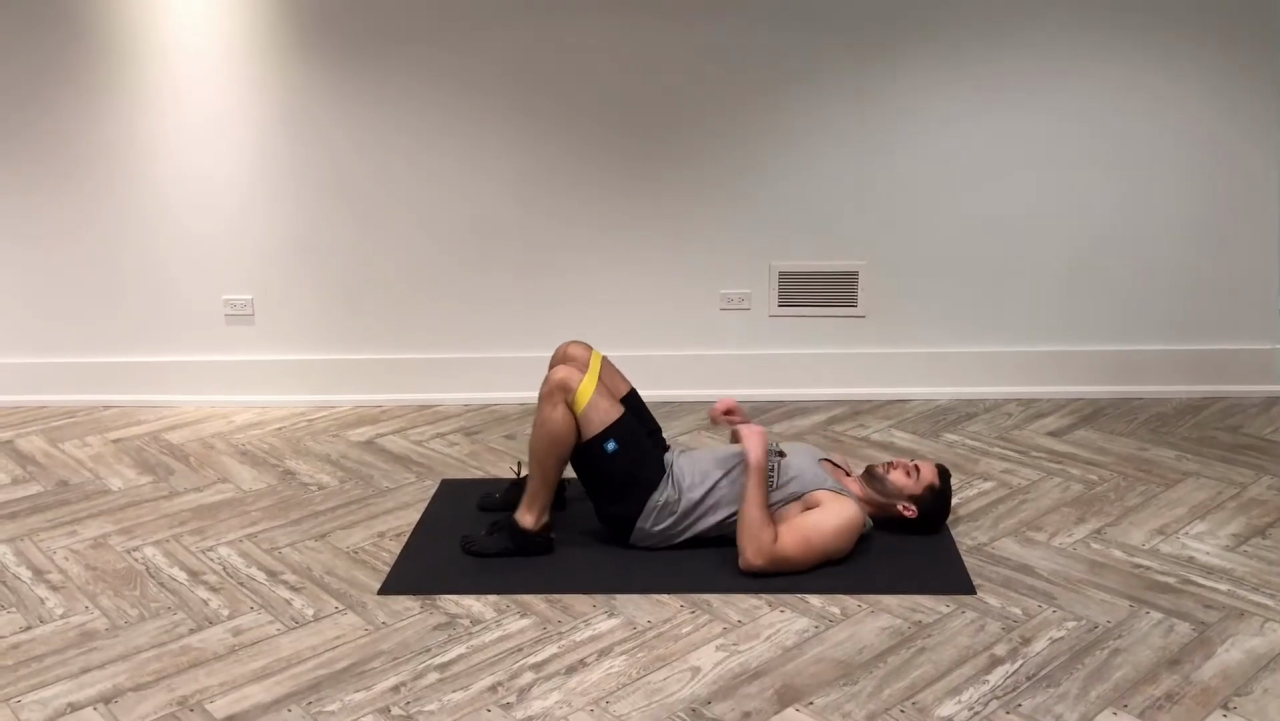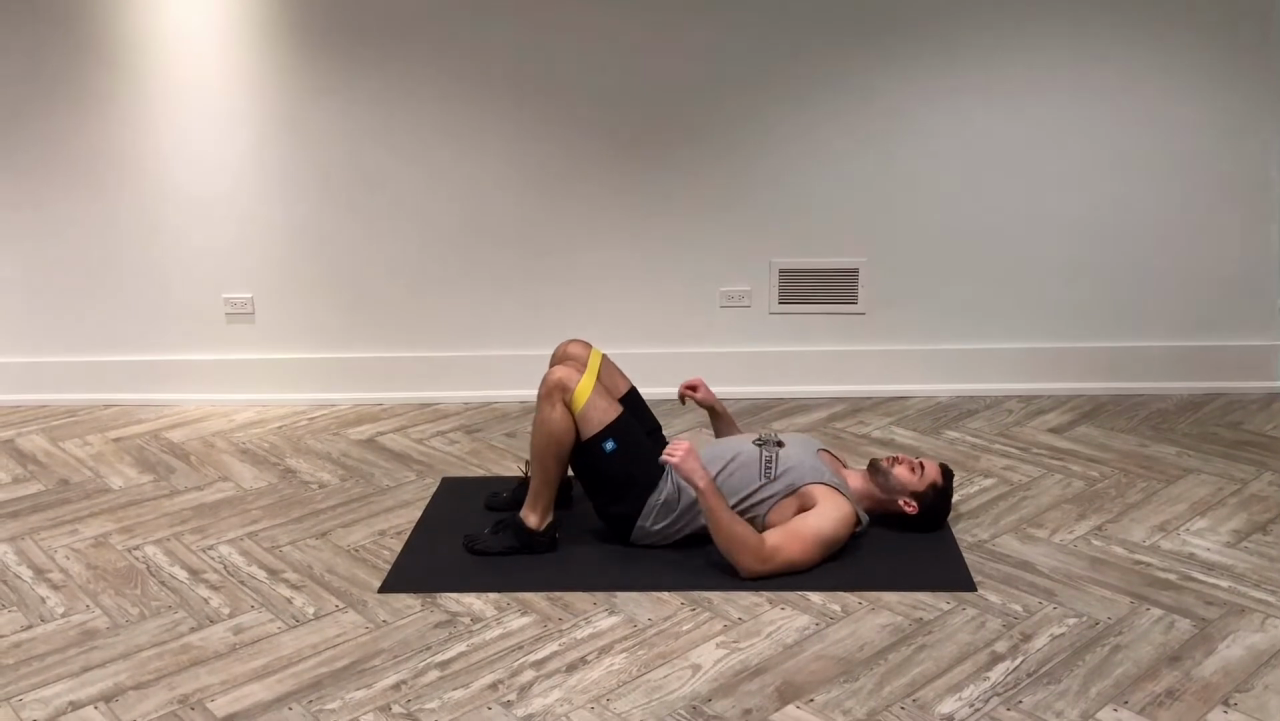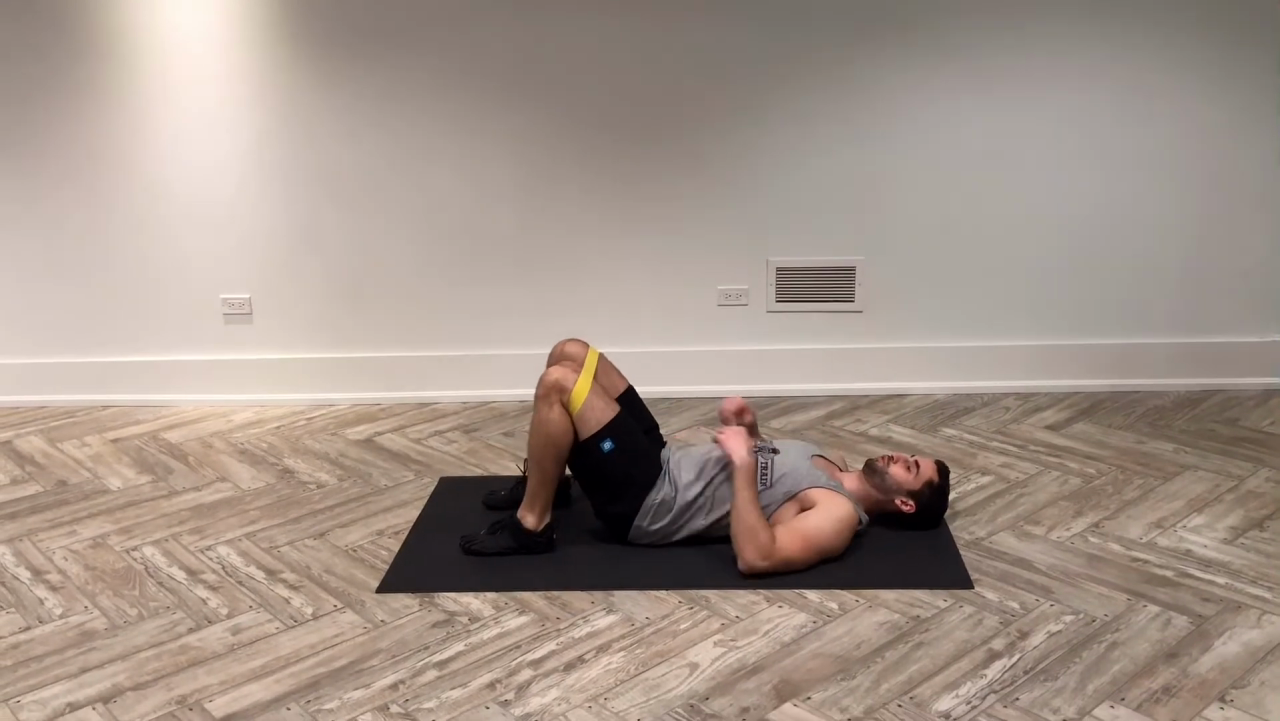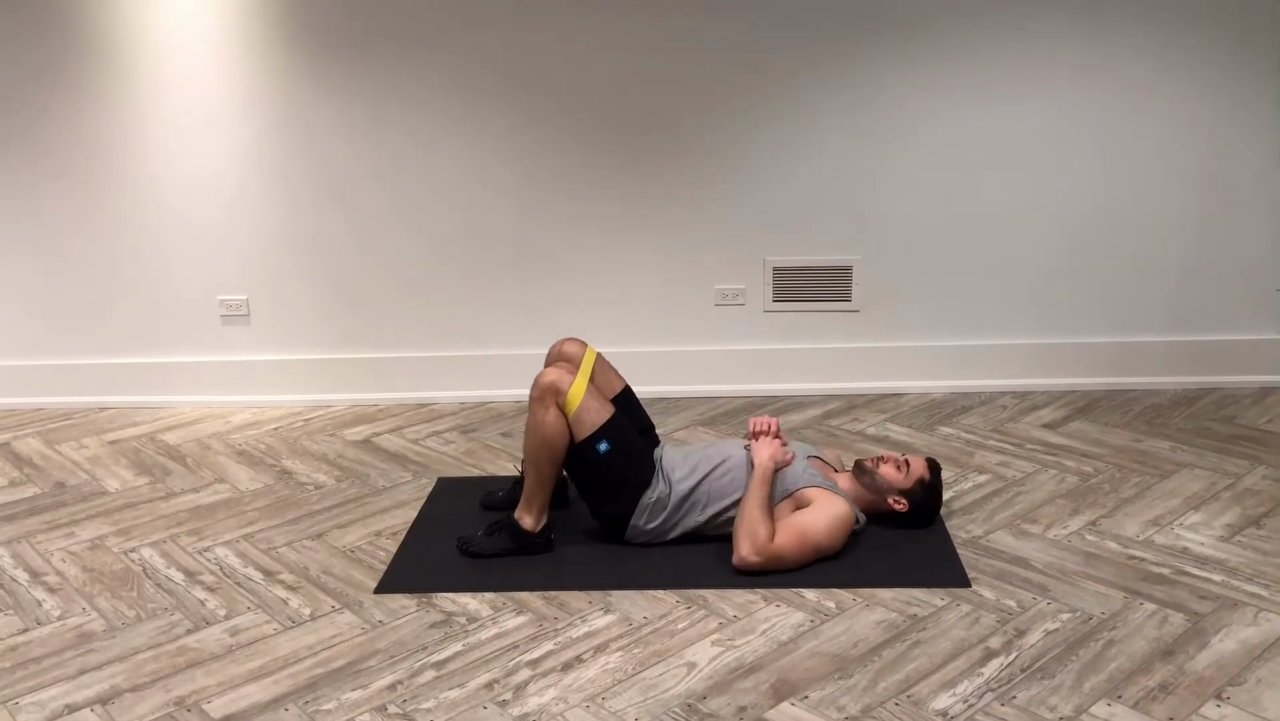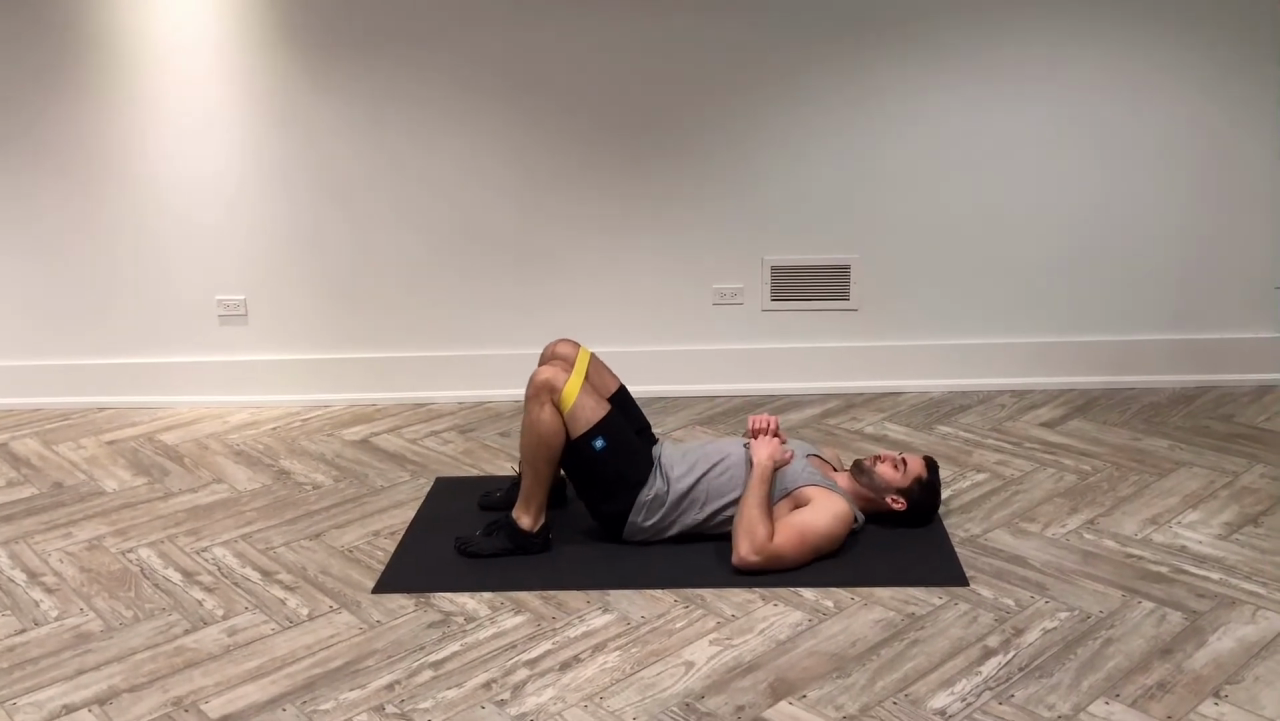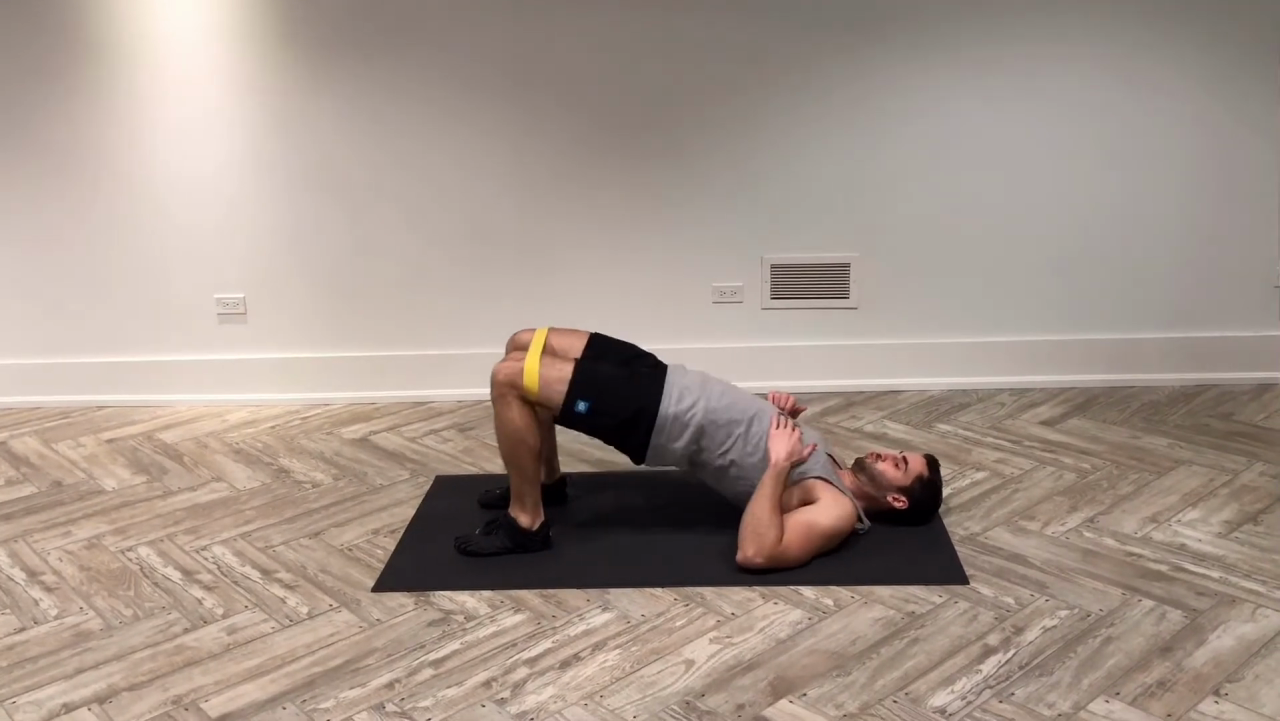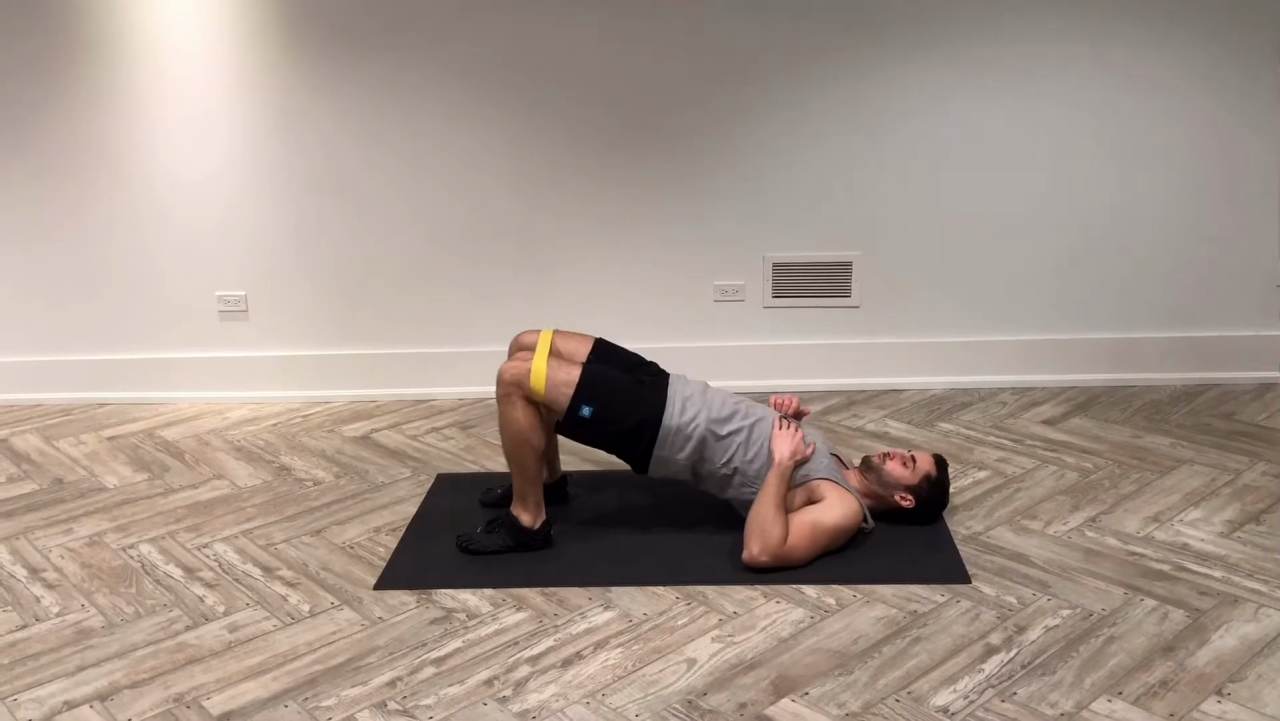
dt=0.3s
person 1, frame 1
left shoulder: (844, 517)
right shoulder: (835, 469)
left elbow: (756, 555)
left wrist: (755, 462)
right wrist: (743, 426)
left hip: (648, 506)
right hip: (666, 466)
left knee: (563, 383)
right knee: (575, 354)
left ankle: (530, 525)
right ankle: (541, 485)
person 1, frame 2
left shoulder: (839, 513)
right shoulder: (830, 464)
left elbow: (754, 560)
left wrist: (699, 480)
right wrist: (715, 408)
left hip: (646, 504)
right hip: (658, 460)
left knee: (561, 383)
right knee: (573, 352)
left ankle: (533, 524)
right ankle: (549, 482)
person 1, frame 3
left shoulder: (840, 515)
right shoulder: (832, 464)
left elbow: (755, 558)
left wrist: (741, 463)
right wrist: (746, 424)
left hip: (645, 504)
right hip: (661, 461)
left knee: (558, 382)
right knee: (570, 351)
left ankle: (531, 525)
right ankle: (547, 481)
person 1, frame 4
left shoulder: (836, 515)
right shoulder: (828, 463)
left elbow: (749, 553)
left wrist: (764, 466)
right wrist: (765, 435)
left hip: (640, 503)
right hip: (657, 459)
left knee: (553, 384)
right knee: (570, 351)
left ankle: (528, 526)
right ankle: (545, 482)
person 1, frame 5
left shoulder: (834, 514)
right shoulder: (827, 462)
left elbow: (749, 553)
left wrist: (763, 466)
right wrist: (767, 435)
left hip: (639, 498)
right hip: (652, 455)
left knee: (548, 383)
right knee: (563, 355)
left ankle: (526, 526)
right ankle: (544, 481)
person 1, frame 6
left shoulder: (838, 512)
right shoulder: (827, 461)
left elbow: (753, 552)
left wrist: (780, 463)
right wrist: (785, 414)
left hip: (659, 420)
left knee: (509, 377)
right knee: (525, 344)
left ankle: (525, 523)
right ankle: (545, 480)
person 1, frame 7
left shoulder: (844, 510)
right shoulder: (832, 461)
left elbow: (760, 551)
left wrist: (784, 463)
right wrist: (788, 414)
left hip: (665, 431)
right hip: (668, 395)
left knee: (515, 377)
right knee: (528, 345)
left ankle: (527, 523)
right ankle: (547, 479)
